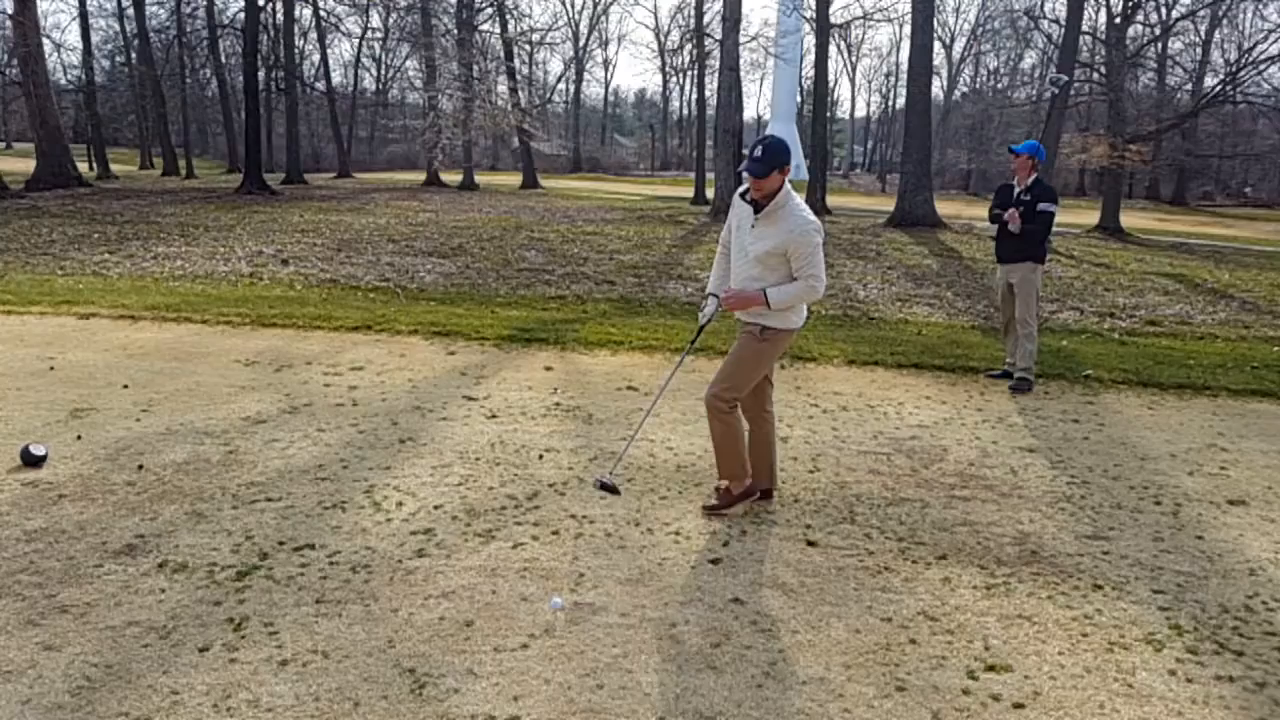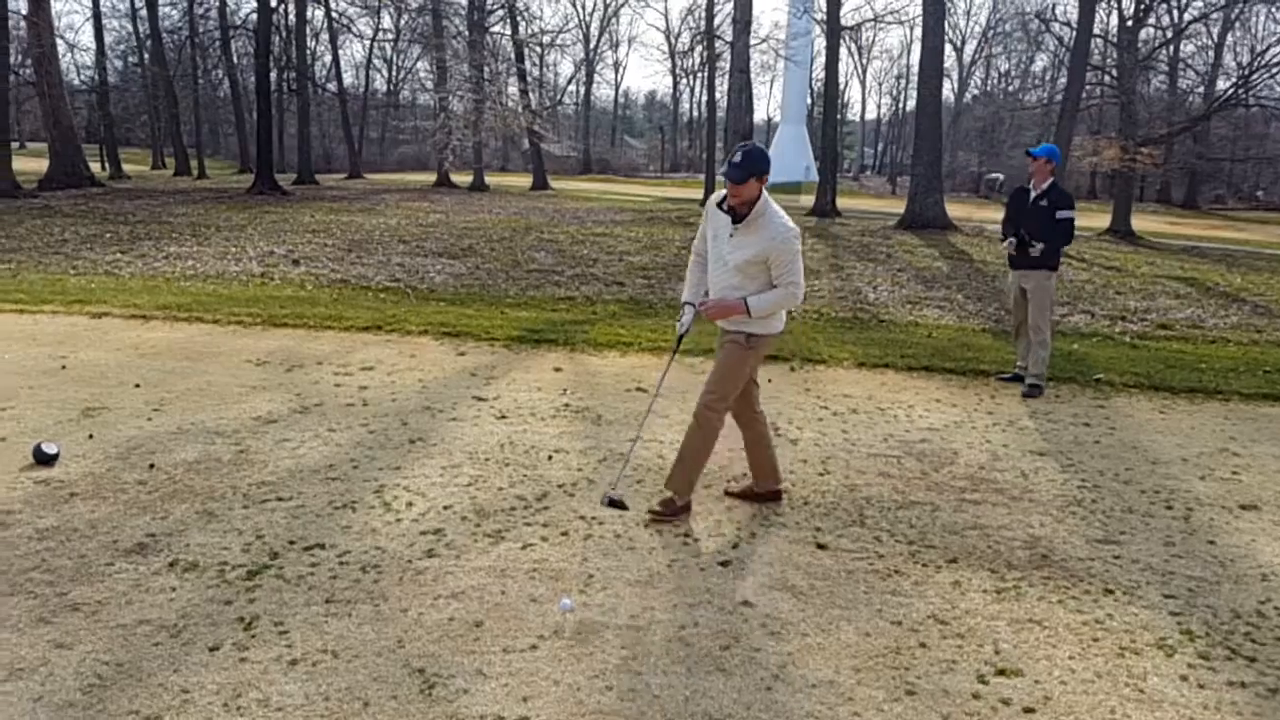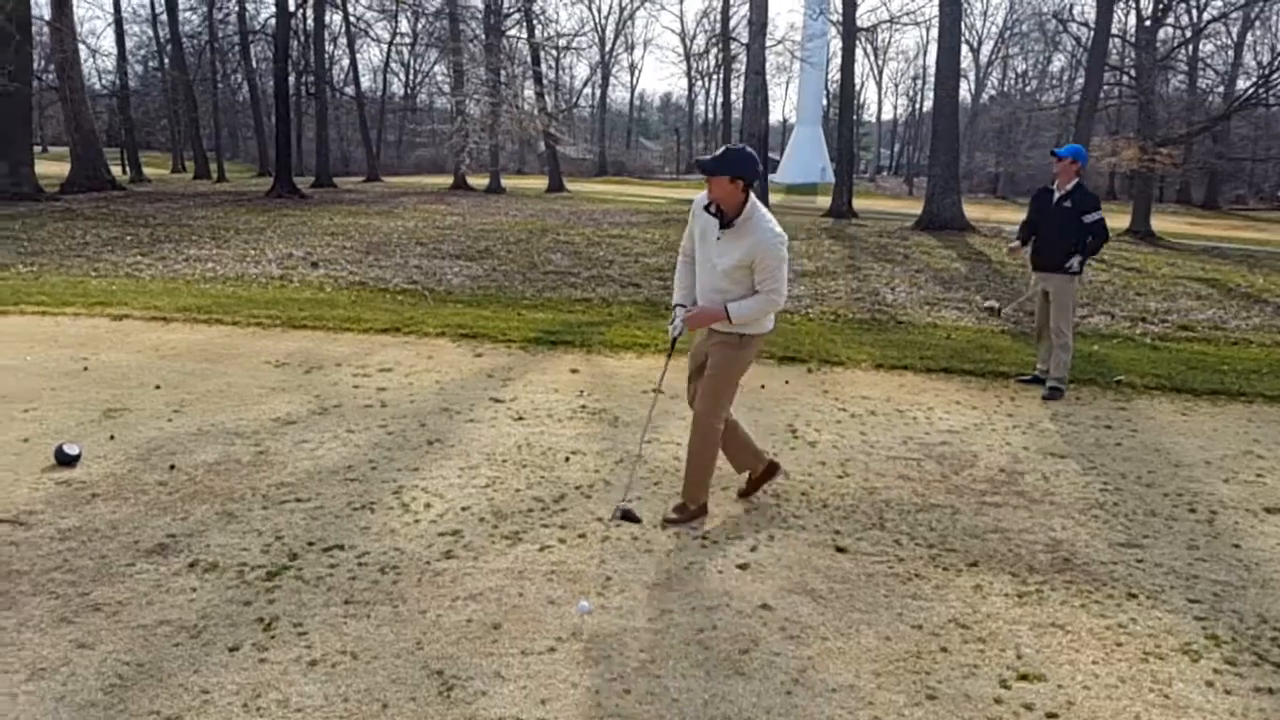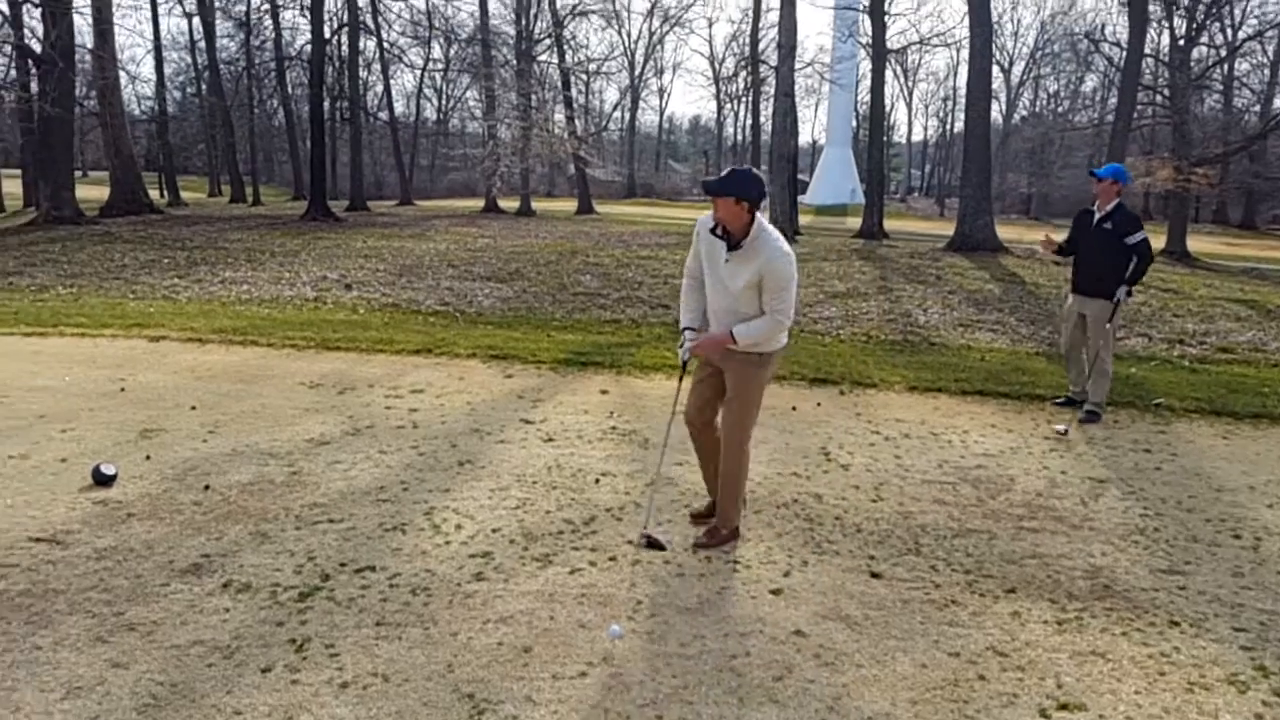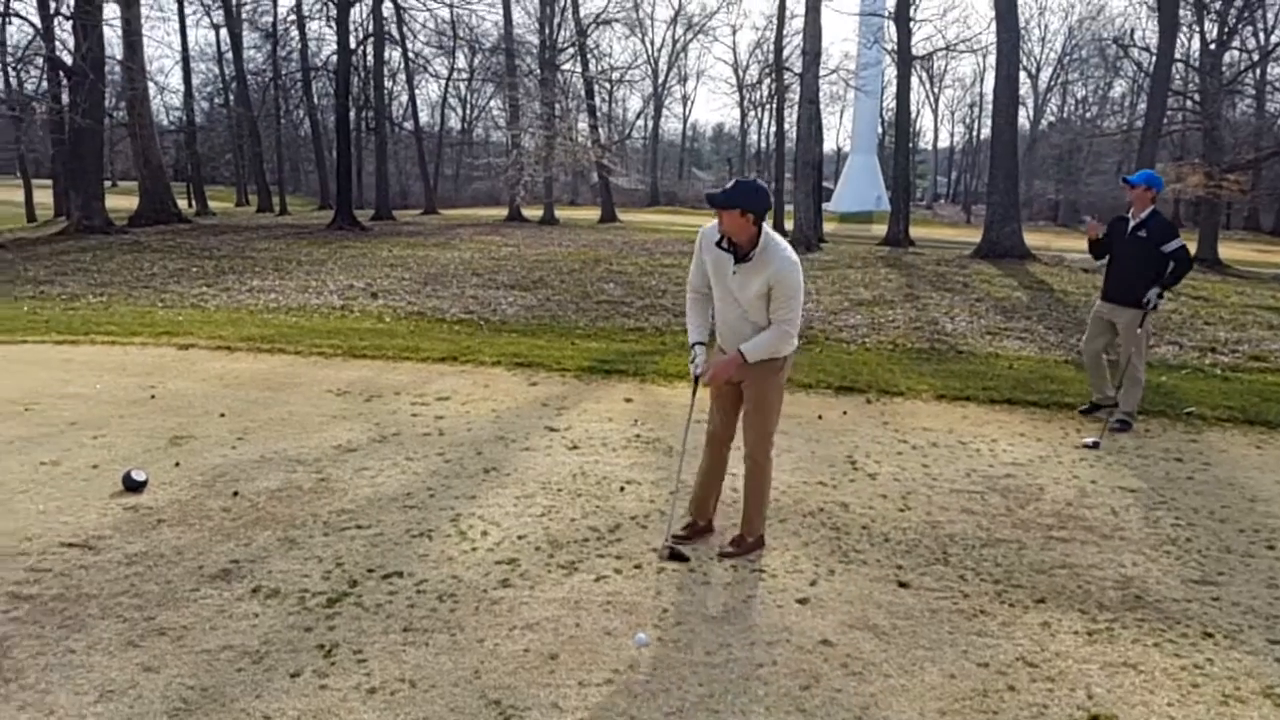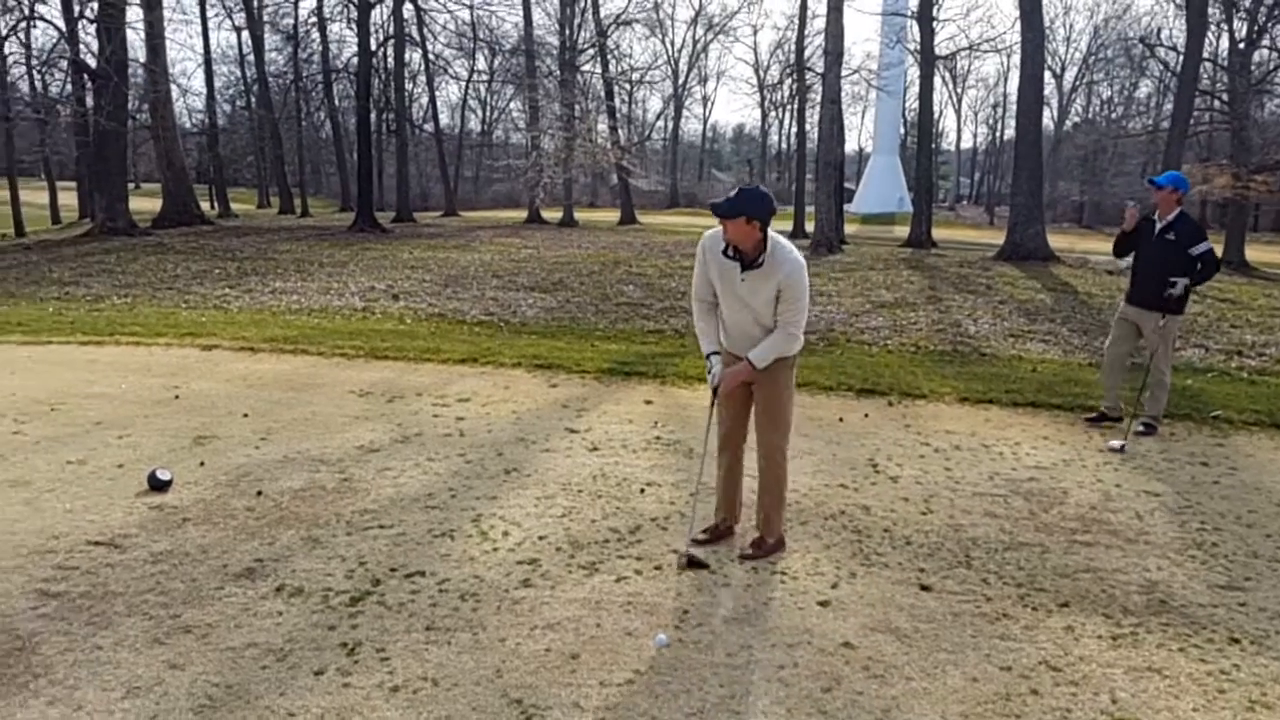
dt=0.2s
person 1, frame 1
left shoulder: (800, 225)
right shoulder: (742, 198)
left elbow: (813, 286)
right elbow: (727, 248)
left wrist: (759, 297)
right wrist: (714, 292)
left hip: (772, 328)
right hip: (748, 321)
left knee: (719, 398)
right knee: (755, 401)
left ankle: (736, 484)
right ankle: (761, 481)
person 1, frame 2
left shoulder: (780, 232)
right shoulder: (716, 205)
left elbow: (791, 293)
right elbow: (699, 255)
left wrist: (739, 305)
right wrist: (690, 302)
left hip: (752, 334)
right hip: (728, 327)
left knee: (708, 409)
right knee: (744, 405)
left ankle: (679, 495)
right ankle: (767, 483)
person 1, frame 3
left shoulder: (767, 237)
right shoulder: (702, 206)
left elbow: (772, 299)
right elbow: (687, 256)
left wrist: (719, 312)
right wrist: (682, 305)
left hip: (740, 334)
right hip: (709, 326)
left knee: (706, 415)
right knee: (703, 405)
left ankle: (694, 500)
right ankle: (759, 465)
person 1, frame 4
left shoulder: (775, 255)
right shoulder: (706, 226)
left elbow: (779, 320)
right elbow: (693, 279)
left wrist: (725, 339)
right wrist: (690, 328)
left hip: (756, 354)
right hip: (717, 344)
left knee: (734, 437)
right knee: (697, 417)
left ankle: (727, 523)
right ankle: (721, 495)
person 1, frame 5
left shoulder: (783, 263)
right shoulder: (709, 238)
left elbow: (785, 330)
right elbow: (698, 293)
left wrist: (736, 359)
right wrist: (698, 344)
left hip: (767, 362)
right hip: (726, 354)
left knee: (756, 448)
right knee: (716, 436)
left ankle: (752, 532)
right ankle: (701, 517)
person 1, frame 6
left shoulder: (790, 265)
right shoulder: (710, 245)
left elbow: (789, 332)
right elbow: (703, 303)
left wrist: (745, 368)
right wrist: (712, 355)
left hip: (775, 361)
right hip: (732, 355)
left knee: (771, 447)
right knee: (729, 439)
left ankle: (771, 533)
right ankle: (725, 519)
person 2, frame 1
left shoulder: (1044, 192)
right shoulder: (1004, 190)
left elbow: (1043, 228)
right elbow: (993, 214)
left wrist: (1020, 227)
right wrist: (1006, 216)
left hip: (1028, 264)
right hip: (1004, 263)
left knee: (1025, 320)
right knee: (1008, 319)
left ankle: (1025, 374)
right ankle: (1012, 366)
person 2, frame 2
left shoulder: (1061, 197)
right shoulder: (1019, 194)
left elbow: (1066, 234)
right elbow: (1008, 221)
left wrist: (1044, 246)
right wrist: (1010, 239)
left hip: (1042, 270)
right hip: (1017, 268)
left knee: (1038, 325)
right knee: (1020, 322)
left ankle: (1036, 379)
right ankle: (1023, 369)
person 2, frame 3
left shoulder: (1085, 199)
right shoulder: (1042, 195)
left elbow: (1101, 235)
right elbow: (1030, 224)
left wrist: (1081, 256)
right wrist: (1020, 242)
left hip: (1064, 274)
right hip: (1040, 271)
left knee: (1060, 329)
right knee: (1042, 326)
left ankle: (1057, 382)
right ankle: (1043, 371)
person 2, frame 4
left shoulder: (1127, 220)
right shoulder: (1083, 216)
left elbow: (1145, 256)
right elbow: (1071, 248)
left wrist: (1127, 285)
right wrist: (1056, 248)
left hip: (1104, 299)
right hip: (1077, 294)
left knee: (1099, 353)
right knee: (1072, 346)
left ankle: (1094, 405)
right ankle: (1079, 393)
person 2, frame 5
left shoulder: (1162, 227)
right shoulder: (1118, 223)
left elbow: (1184, 262)
right elbow: (1099, 254)
left wrist: (1160, 288)
right wrist: (1094, 238)
left hip: (1137, 307)
right hip: (1107, 302)
left knee: (1132, 363)
right knee: (1090, 349)
left ankle: (1126, 414)
right ankle: (1104, 398)
person 2, frame 6
left shoulder: (1190, 229)
right shoulder: (1144, 223)
left elbow: (1212, 264)
right elbow: (1119, 252)
left wrist: (1188, 281)
right wrist: (1128, 228)
left hip: (1164, 310)
right hip: (1131, 305)
left knee: (1159, 367)
right knee: (1113, 354)
left ankle: (1151, 418)
right ankle: (1111, 409)
